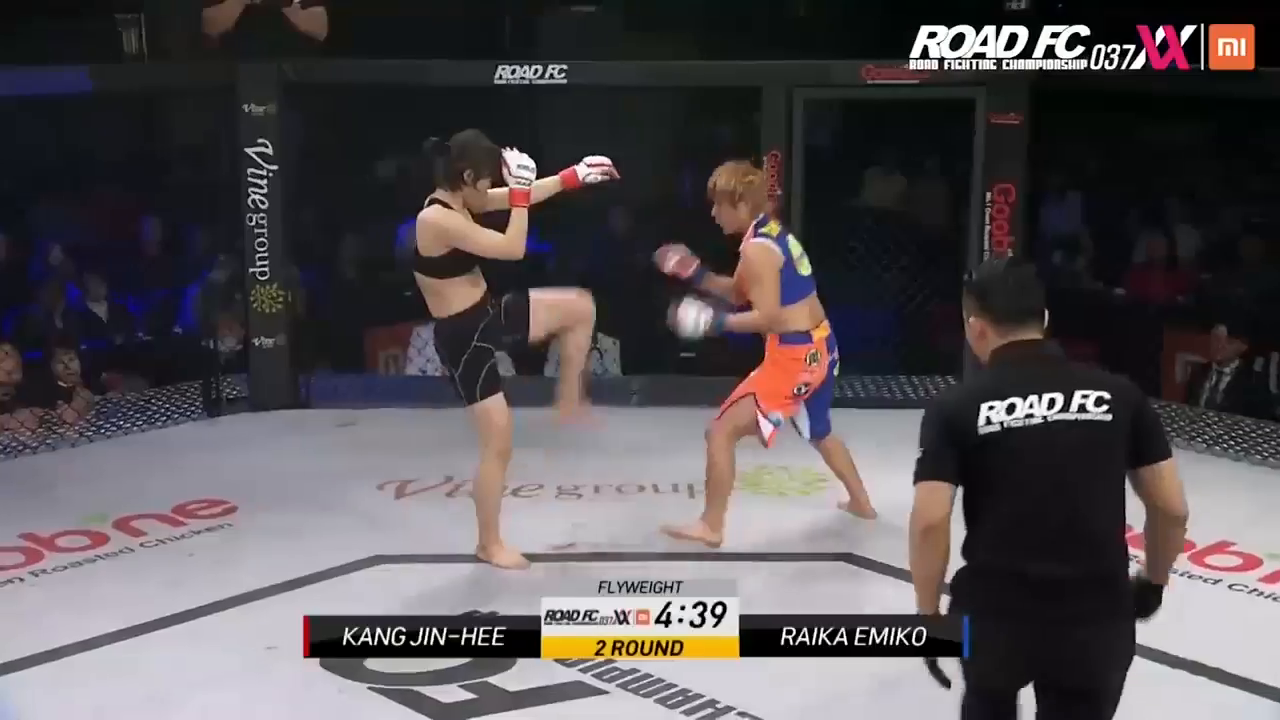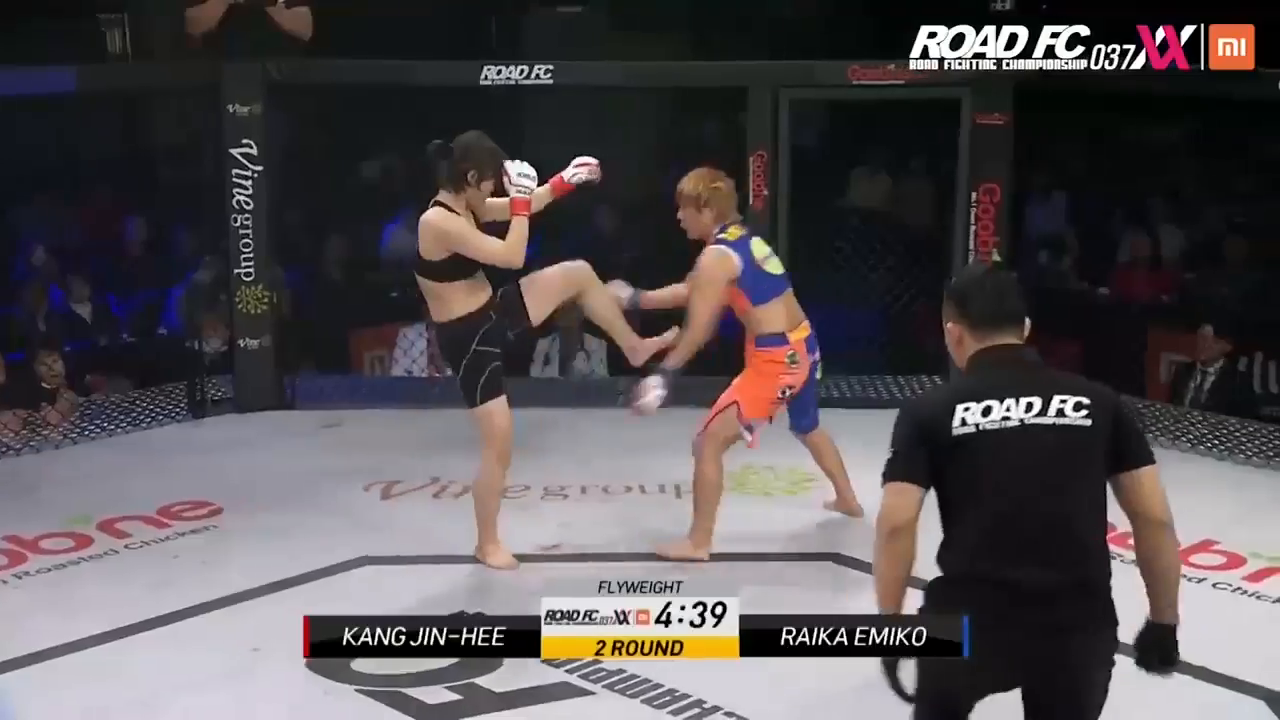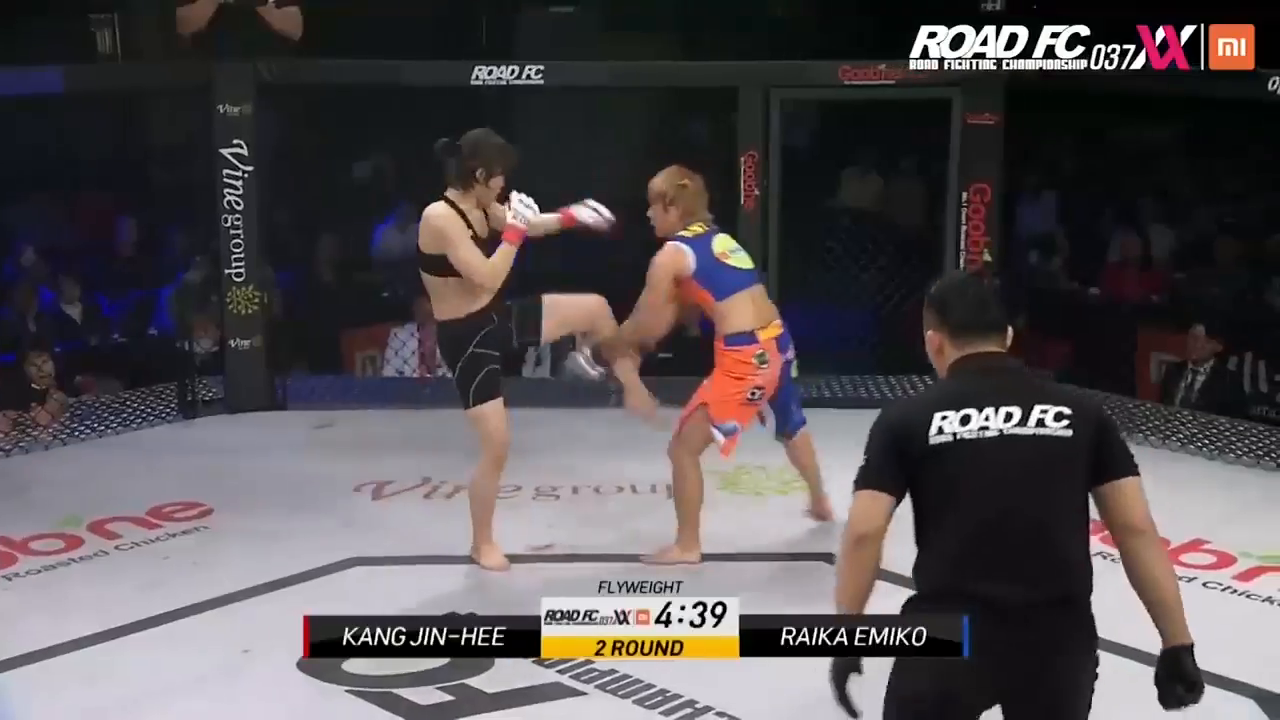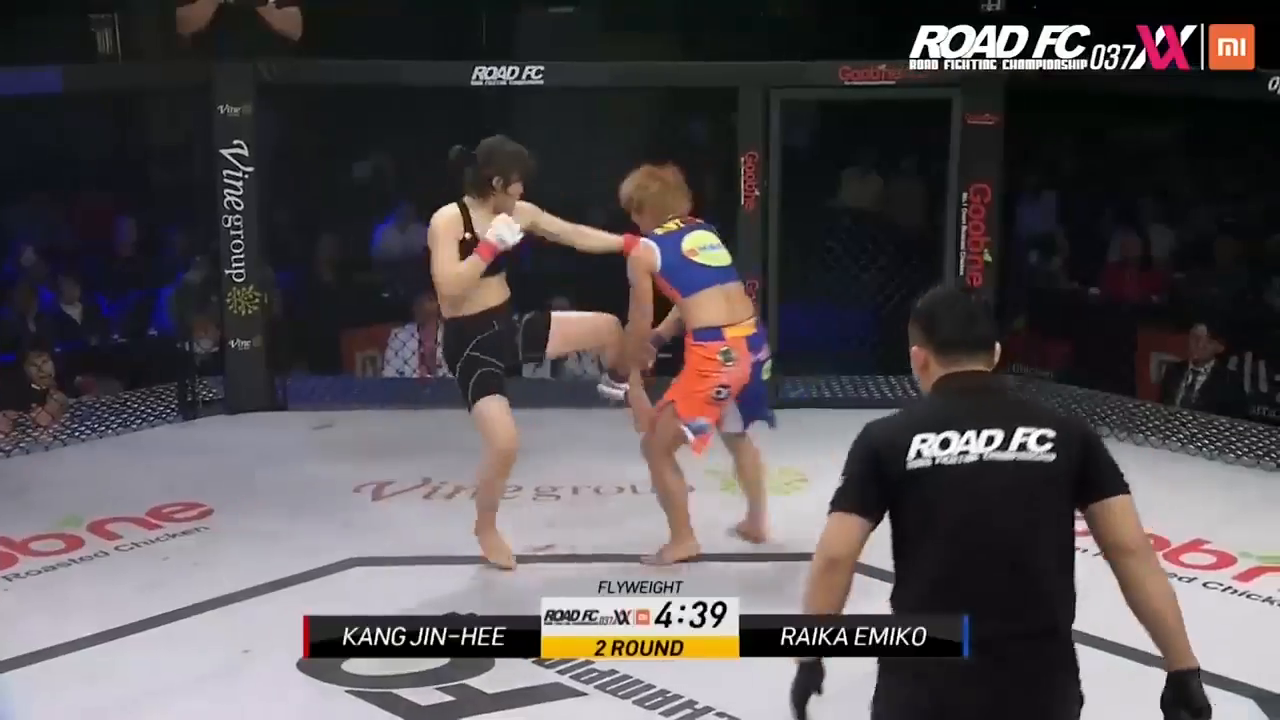
dt=0.1s
person 1, frame 1
left shoulder: (955, 407)
right shoulder: (1118, 395)
left elbow: (930, 523)
right elbow: (1172, 510)
left wrist: (928, 621)
right wrist: (1152, 581)
left hip: (993, 612)
right hip: (1100, 616)
person 1, frame 2
left shoulder: (930, 410)
right shoulder: (1098, 403)
left elbow: (897, 524)
right elbow: (1154, 519)
right wrist: (1163, 623)
left hip: (969, 622)
right hip: (1080, 626)
person 1, frame 3
left shoulder: (906, 419)
right shoulder: (1078, 413)
left elbow: (863, 533)
right elbow: (1138, 532)
right wrist: (1178, 646)
right hip: (1058, 641)
person 1, frame 4
left shoulder: (887, 439)
right shoulder: (1066, 434)
left elbow: (835, 556)
right elbow: (1130, 550)
left wrist: (809, 660)
right wrist: (1183, 669)
left hip: (924, 670)
right hip: (1041, 670)
person 2, frame 1
left shoulder: (458, 202)
right shoulder: (437, 219)
left elbow: (518, 199)
right elbow: (512, 249)
left wrist: (575, 176)
right wrist: (516, 195)
left hip: (489, 316)
right hip: (464, 336)
left knee: (580, 306)
right knee: (499, 442)
left ankle: (569, 396)
right ankle: (489, 542)
person 2, frame 2
left shoulder: (465, 205)
right shoulder: (438, 222)
left elbow: (517, 209)
right elbow: (514, 258)
left wrist: (563, 180)
right wrist: (522, 199)
left hip: (495, 315)
right hip: (466, 339)
left knee: (580, 272)
right knee: (500, 444)
left ankle: (637, 348)
right ankle: (487, 543)
person 2, frame 3
left shoulder: (485, 206)
right shoulder: (440, 218)
left elbow: (534, 224)
right elbow: (488, 279)
left wrist: (570, 215)
right wrist: (515, 227)
left hip: (503, 318)
right hip: (466, 338)
left knee: (596, 310)
right knee: (497, 445)
left ankle: (637, 396)
right ankle: (482, 542)
person 2, frame 4
left shoulder: (514, 212)
right shoulder: (447, 220)
left elbow: (578, 238)
right elbow: (449, 289)
right wrist: (491, 245)
left hip: (508, 327)
right hip: (469, 340)
left knee: (607, 328)
right knee: (503, 447)
right ankle: (486, 530)
person 3, frame 1
left shoulder: (757, 246)
right shoulder: (772, 233)
left elbow: (767, 316)
right elbow: (737, 290)
left wrist: (718, 321)
right wrist: (695, 270)
left hip: (795, 355)
right hip: (821, 348)
left knee: (721, 433)
right knee: (820, 430)
left ankle: (710, 526)
right ankle: (860, 499)
person 3, frame 2
left shoulder: (715, 256)
right shoulder: (742, 237)
left elbow: (699, 326)
right elbow: (693, 290)
left wrist: (663, 374)
right wrist: (639, 299)
left hip: (776, 357)
right hip: (802, 347)
left knee: (708, 445)
right knee: (807, 427)
left ankle: (697, 542)
right ankle: (847, 498)
person 3, frame 3
left shoulder: (671, 255)
right shoulder: (717, 237)
left elbow: (646, 323)
left wrist: (608, 348)
right wrist: (642, 337)
left hip: (745, 356)
right hip: (779, 344)
left knee: (684, 449)
right knee: (789, 428)
left ankle: (687, 545)
right ankle: (820, 503)
person 3, frame 4
left shoulder: (644, 250)
right shoulder: (704, 232)
left elbow: (640, 322)
right wrist: (655, 339)
left hip: (715, 354)
right hip: (752, 343)
left knee: (656, 447)
right knee: (737, 434)
left ankle: (682, 541)
right ankle: (756, 521)
